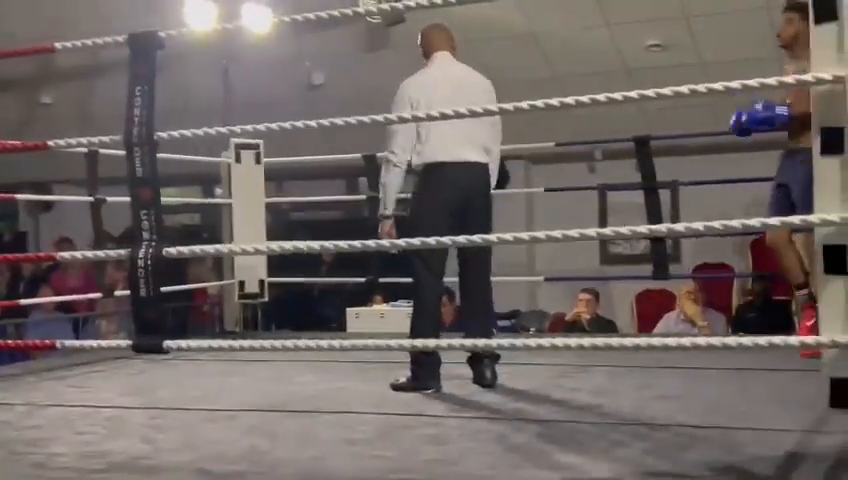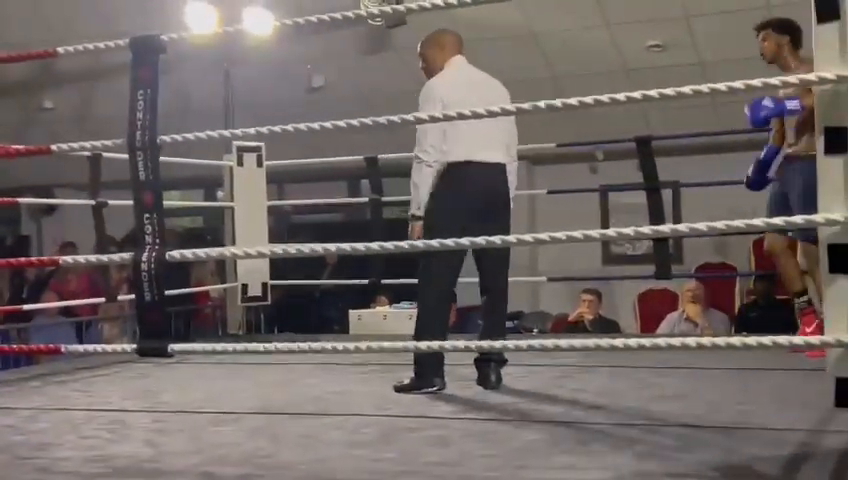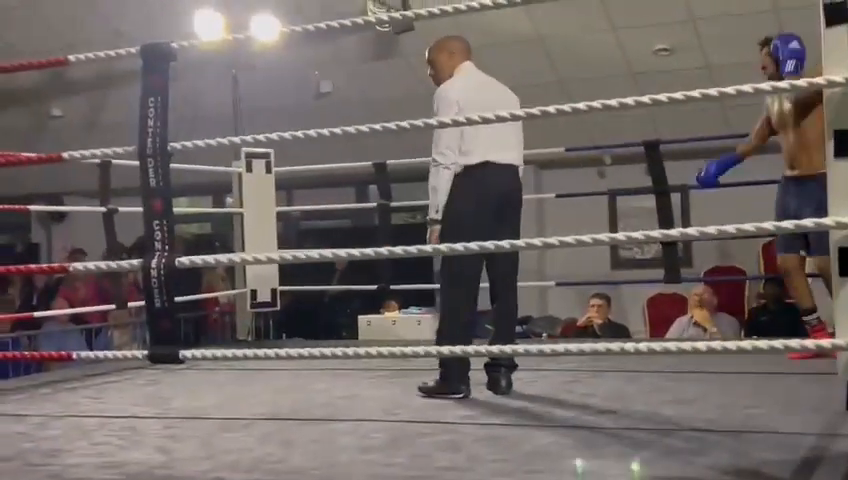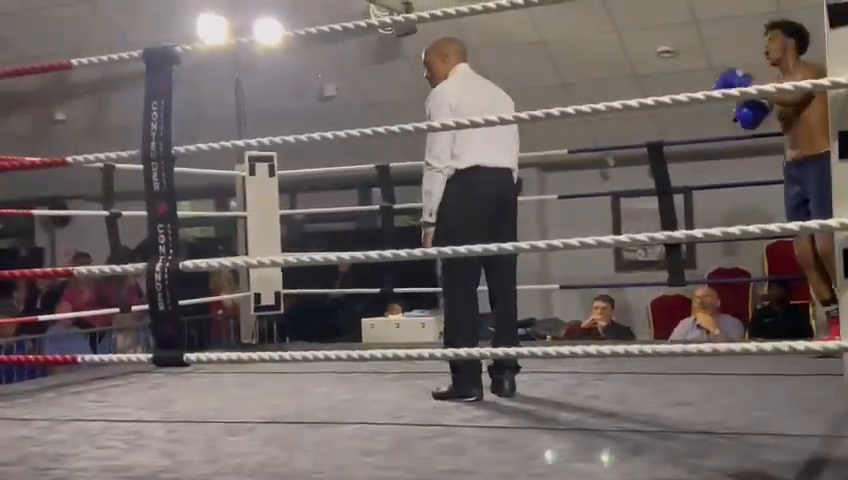
dt=0.3s
person 1, frame 1
left shoulder: (414, 86)
right shoulder: (482, 84)
left elbow: (398, 153)
right elbow: (494, 147)
left wrist: (387, 210)
left hip: (437, 182)
right hip: (478, 180)
left knee: (427, 276)
right knee: (477, 274)
left ankle: (425, 372)
right ankle: (484, 363)
person 1, frame 2
left shoulder: (437, 87)
right shoulder: (497, 87)
left elbow: (427, 155)
right elbow: (511, 152)
left wrist: (417, 211)
right wrist: (506, 199)
left hip: (458, 182)
right hip: (497, 182)
left knee: (437, 277)
right knee: (494, 277)
left ankle: (428, 371)
right ankle: (490, 366)
person 1, frame 3
left shoulder: (450, 91)
right shoulder: (504, 92)
left elbow: (444, 158)
right elbow: (516, 151)
left wrist: (435, 215)
left hip: (472, 185)
right hip: (509, 183)
left knee: (458, 281)
right knee: (504, 279)
left ankle: (454, 377)
right ankle: (501, 370)
person 1, frame 4
left shoulder: (443, 94)
right shoulder: (499, 94)
left elbow: (437, 160)
right elbow: (513, 156)
left wrist: (429, 217)
left hip: (466, 187)
right hip: (504, 186)
left knee: (460, 284)
right knee: (502, 283)
left ankle: (467, 380)
right ankle: (504, 374)
person 2, frame 1
right shoulder: (790, 67)
left elbow: (808, 106)
left wrist: (773, 113)
right wrist: (751, 118)
left hip: (808, 159)
right hip: (790, 158)
left knee: (808, 240)
right knee: (776, 237)
right ankle: (809, 308)
person 2, frame 2
left shoulder: (810, 70)
left elbow: (816, 103)
left wrist: (780, 106)
right wrist: (764, 159)
left hip: (810, 165)
right hip: (786, 166)
left knee: (809, 248)
right knee: (775, 245)
right ankle: (809, 317)
person 2, frame 3
left shoulder: (811, 85)
right shoulder: (772, 101)
left elbow: (799, 97)
right elbow: (755, 140)
left wrist: (790, 65)
right wrist: (722, 164)
left hip: (818, 183)
right hip: (790, 186)
left knee: (824, 263)
right knee: (788, 264)
right ankle: (818, 332)
person 2, frame 4
left shoulder: (810, 72)
right shoulder: (784, 84)
left elbow: (787, 100)
left hip: (822, 165)
right hip: (795, 171)
left knee: (826, 246)
right knee: (803, 253)
right ankle: (836, 323)
